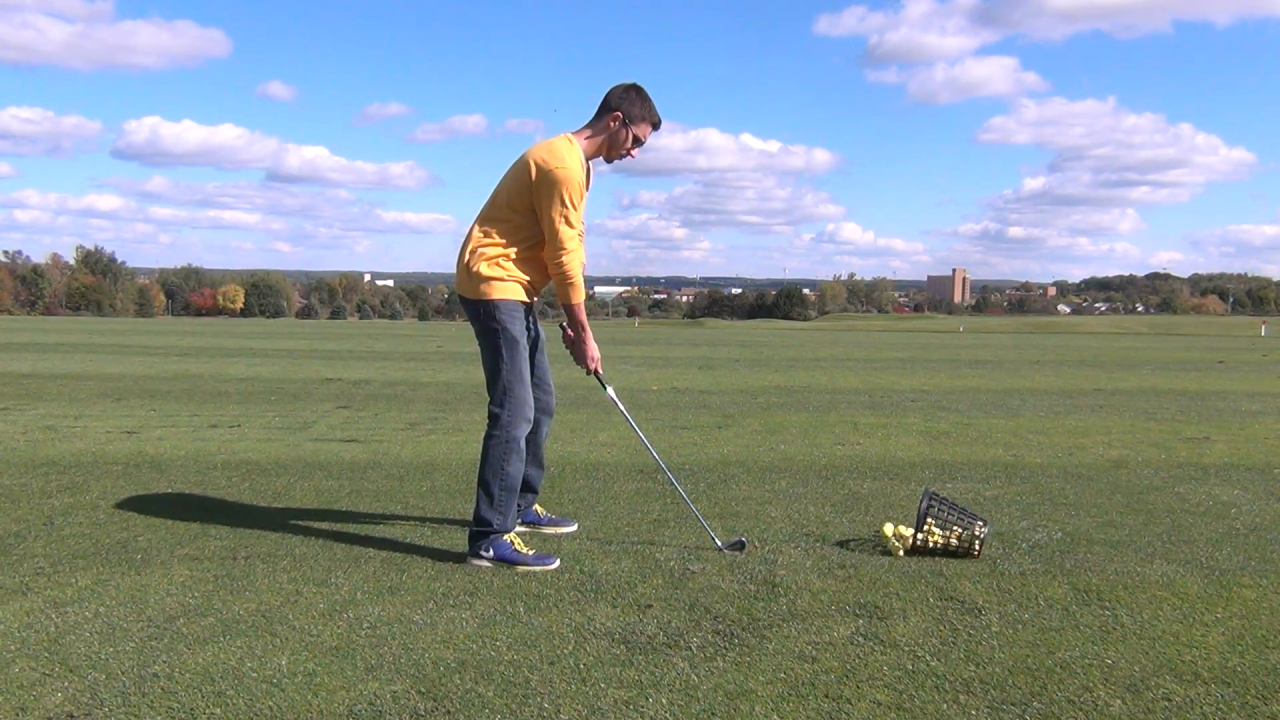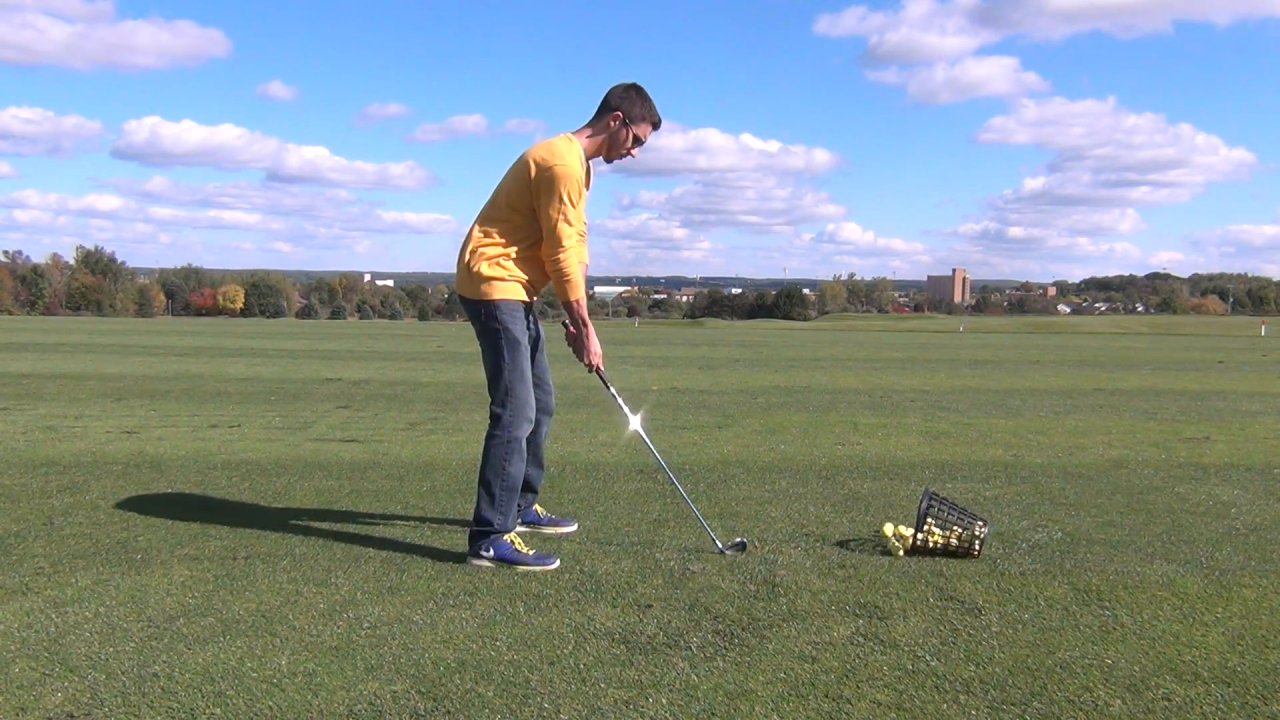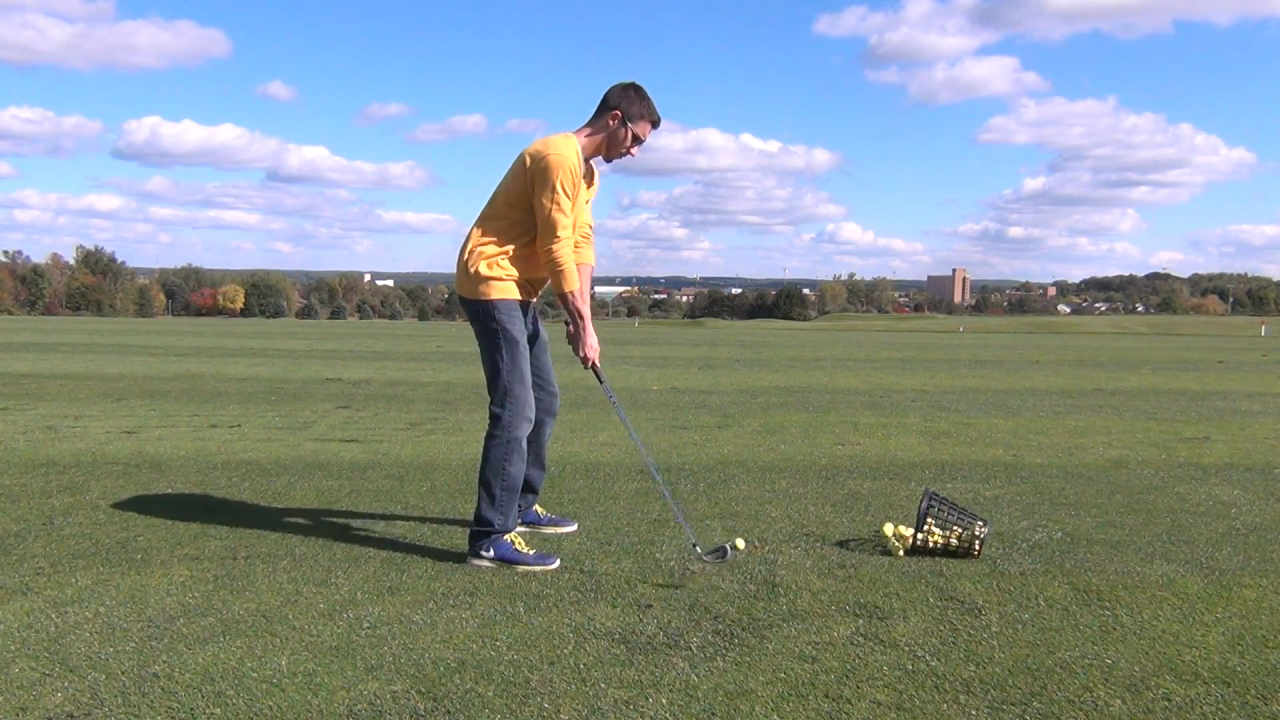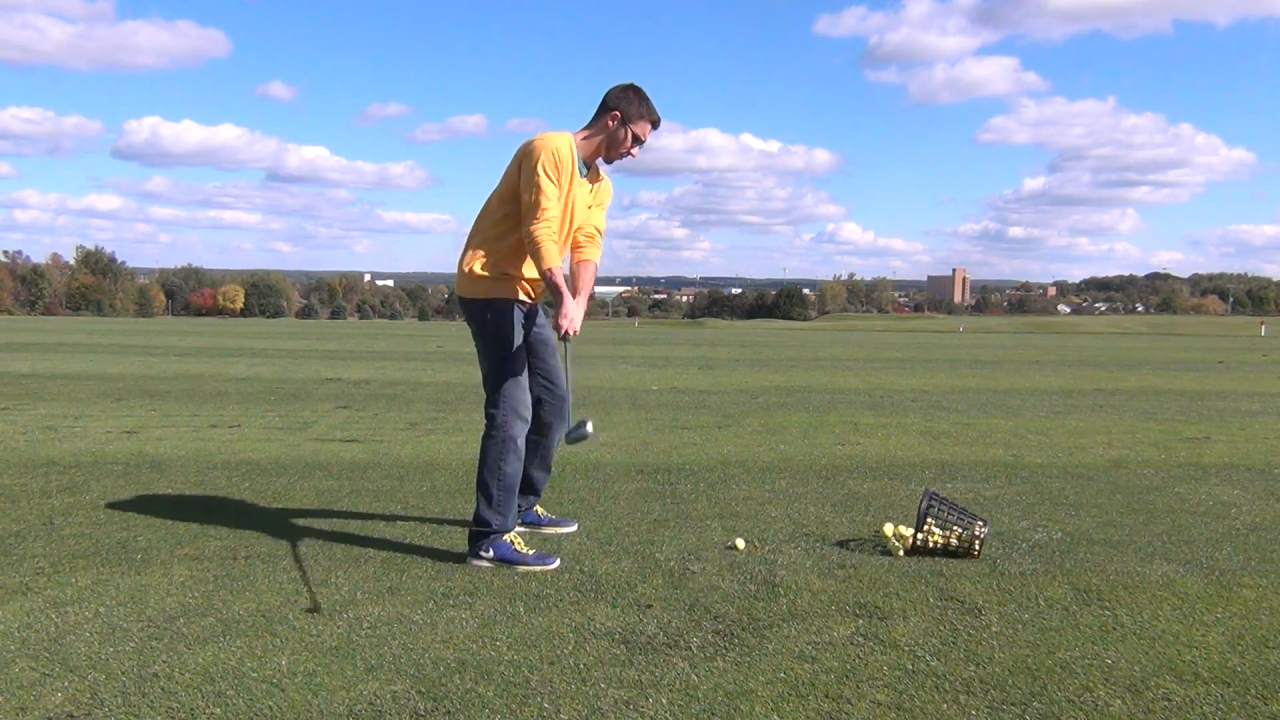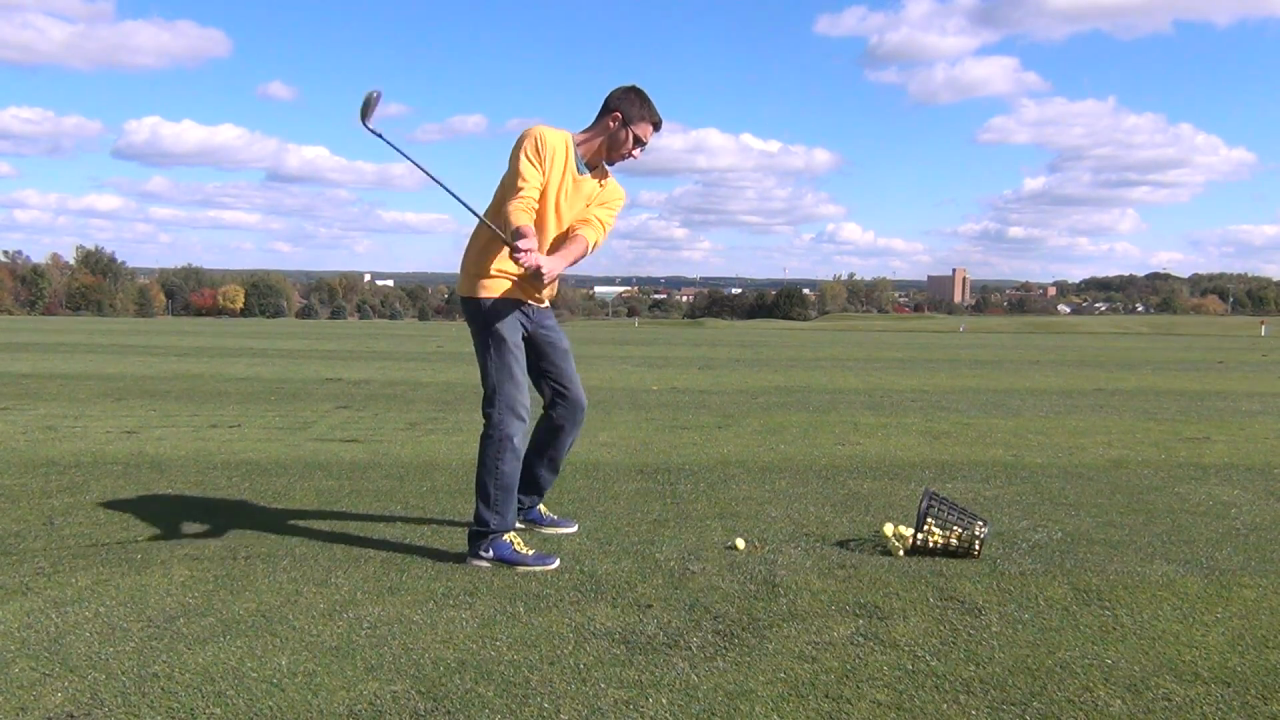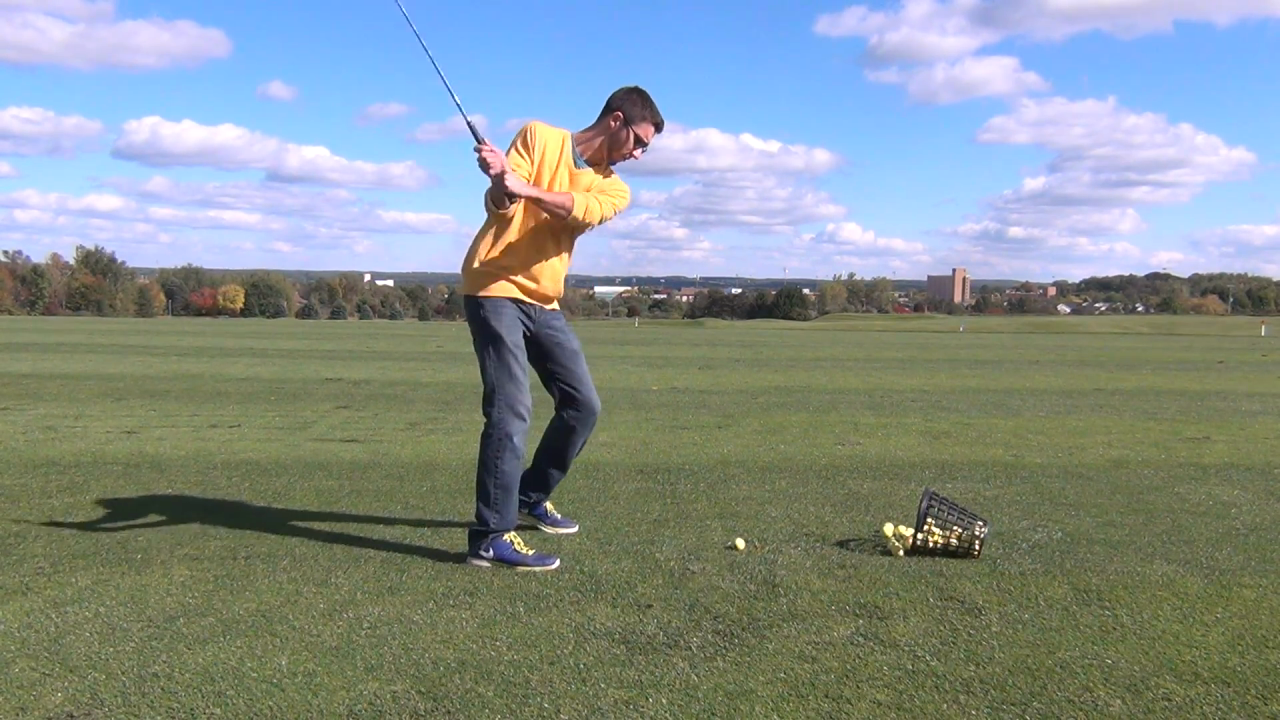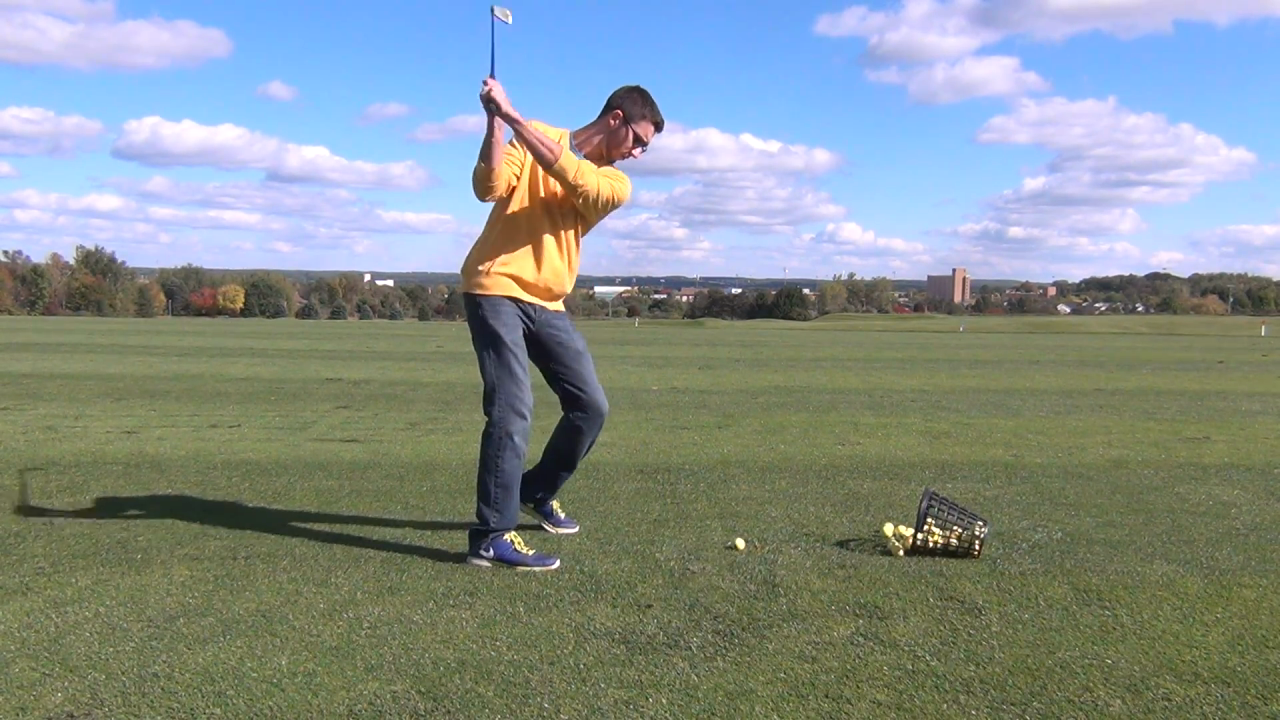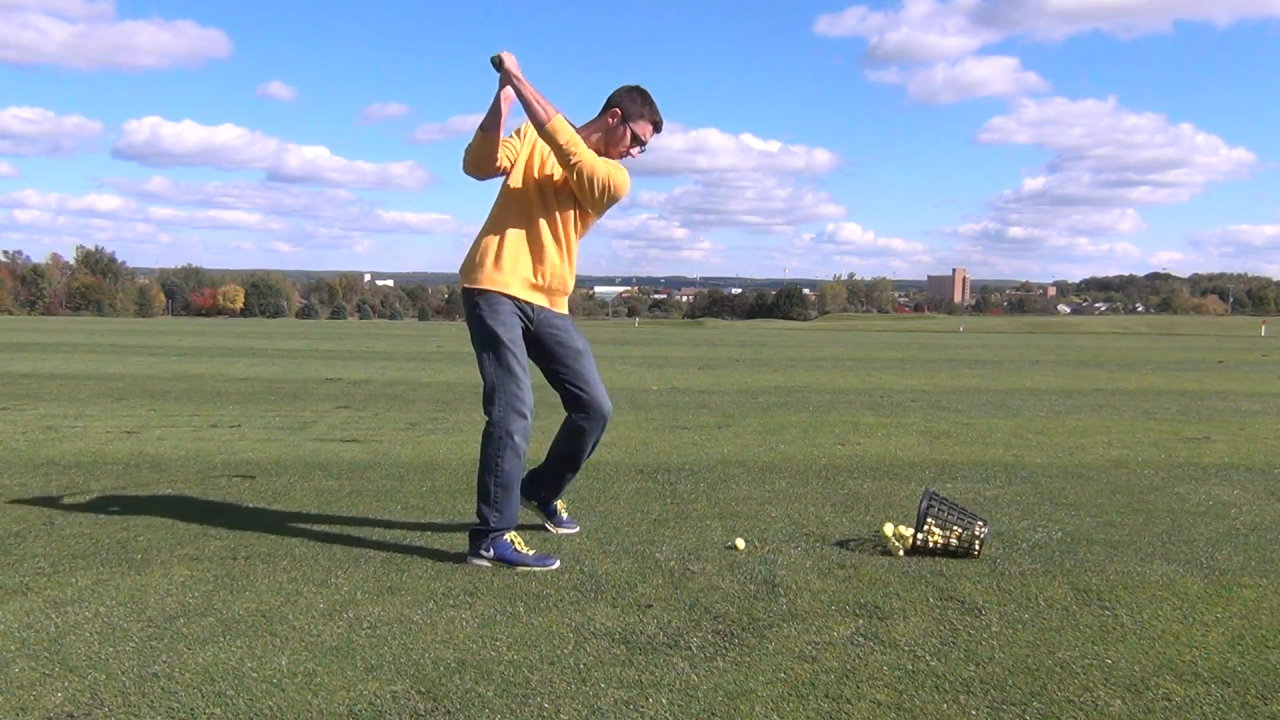
dt=0.1s
person 1, frame 1
left shoulder: (579, 164)
right shoulder: (562, 164)
left elbow: (574, 249)
right elbow: (562, 257)
left wrist: (576, 323)
right wrist: (583, 333)
left hip: (516, 288)
right hip: (494, 284)
left knee: (540, 403)
right knee: (514, 411)
left ankle: (520, 505)
right ankle: (490, 537)
person 1, frame 2
left shoulder: (583, 170)
right shoulder: (562, 162)
left elbow: (575, 247)
right elbow: (561, 256)
left wrist: (580, 320)
right wrist: (585, 329)
left hip: (518, 289)
right hip: (494, 284)
left knee: (539, 402)
right knee: (516, 410)
left ankle: (520, 504)
right ankle: (490, 536)
person 1, frame 3
left shoulder: (589, 173)
right shoulder: (558, 157)
left elbow: (582, 247)
right elbow: (555, 249)
left wrist: (584, 315)
right wrist: (582, 324)
left hip: (518, 290)
right hip: (492, 284)
left knee: (544, 402)
right knee: (515, 410)
left ankle: (520, 504)
right ankle: (491, 536)
person 1, frame 4
left shoulder: (600, 188)
right shoulder: (549, 147)
left elbow: (587, 249)
right elbow: (540, 228)
left wrist: (579, 305)
right wrist: (562, 297)
left hip: (527, 296)
right hip: (490, 286)
left knee: (553, 401)
right knee: (511, 410)
left ankle: (522, 503)
right ankle: (490, 536)
person 1, frame 5
left shoulder: (610, 190)
right shoulder: (543, 141)
left elbow: (584, 237)
right elbow: (519, 202)
left wrist: (552, 264)
right wrist: (523, 239)
left hip: (533, 298)
right hip: (492, 287)
left knee: (569, 403)
right knee: (510, 410)
left ankle: (525, 502)
right ankle: (490, 536)
person 1, frame 6
left shoulder: (615, 190)
right shoulder: (536, 135)
left elbow: (576, 211)
right elbow: (500, 203)
left wrist: (523, 188)
right wrist: (503, 172)
left hip: (543, 302)
right hip: (494, 291)
left knee: (583, 405)
right knee: (511, 411)
left ankle: (530, 494)
right ankle: (490, 536)
person 1, frame 7
left shoulder: (615, 184)
right shoulder: (532, 134)
left elbow: (569, 175)
right elbow: (489, 188)
left wrist: (511, 115)
right wrist: (496, 119)
left hip: (546, 302)
right hip: (494, 289)
left knee: (590, 406)
right knee: (512, 410)
left ankle: (537, 492)
right ankle: (491, 536)
person 1, frame 8
left shoulder: (615, 181)
right shoulder: (532, 137)
left elbow: (566, 147)
right elbow: (476, 165)
left wrist: (520, 83)
right wrist: (502, 99)
left hip: (549, 303)
right hip: (493, 289)
left knee: (595, 407)
right knee: (513, 410)
left ankle: (542, 490)
right ankle: (492, 536)
